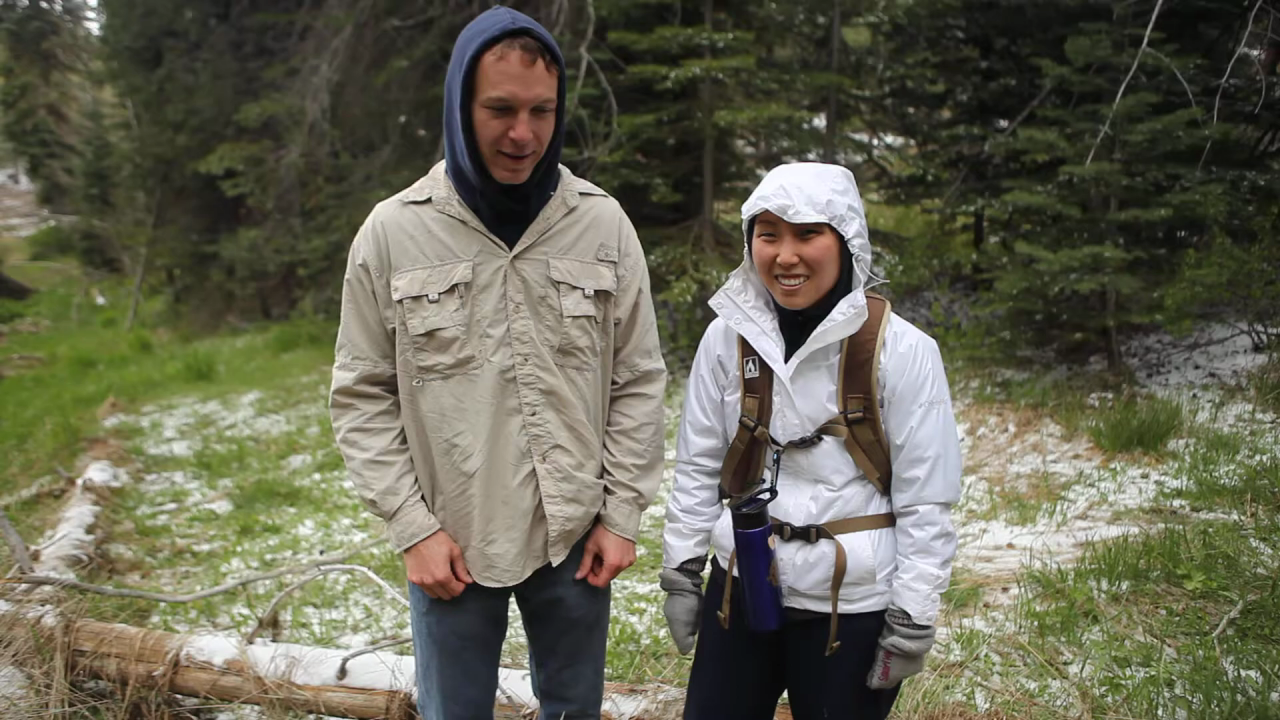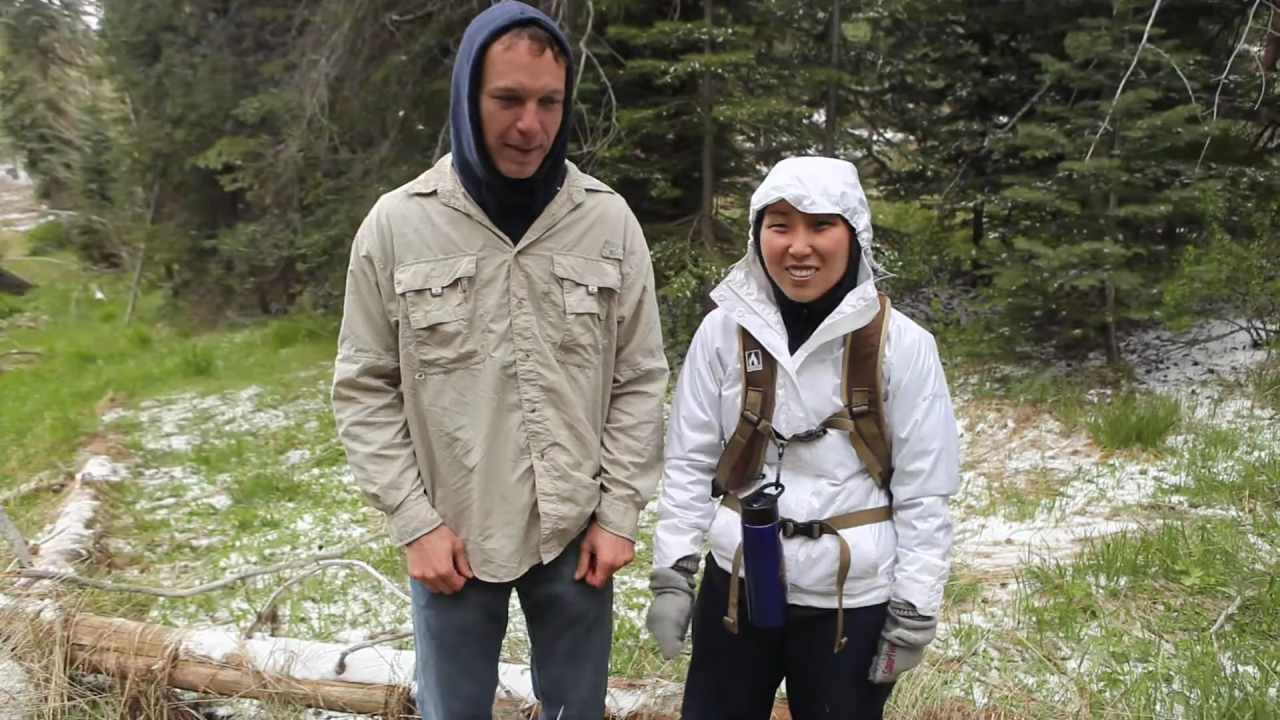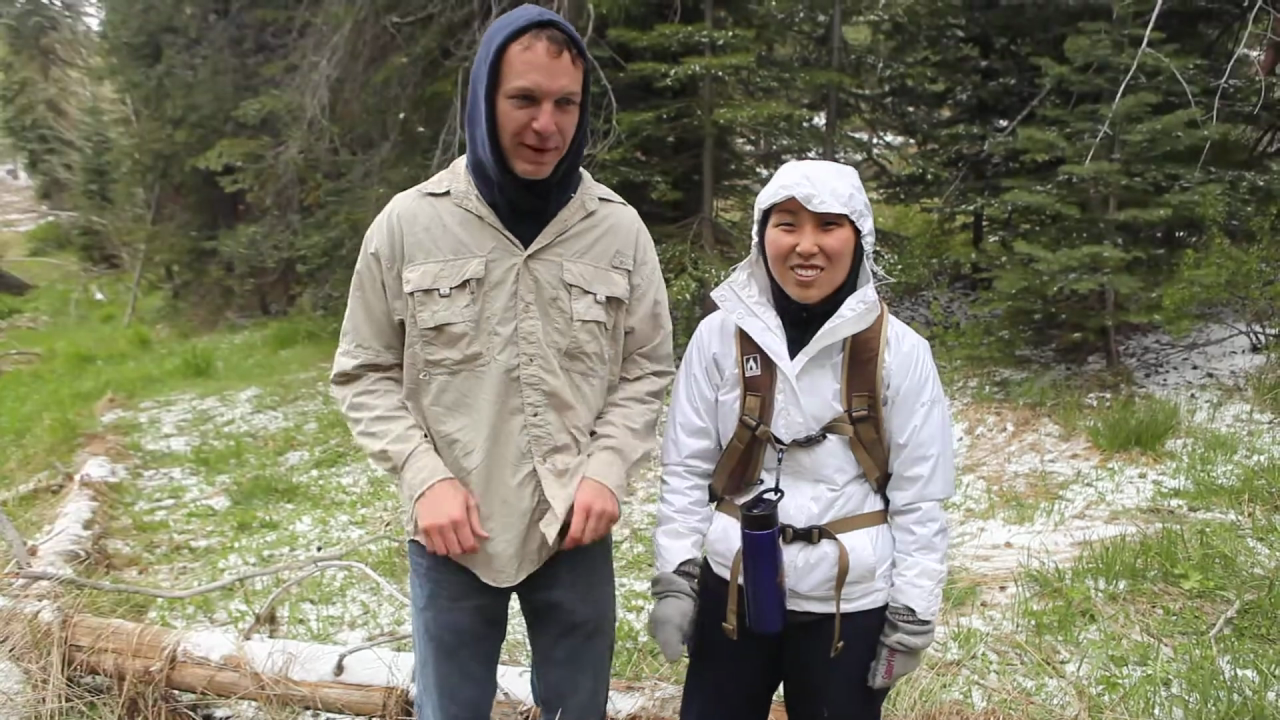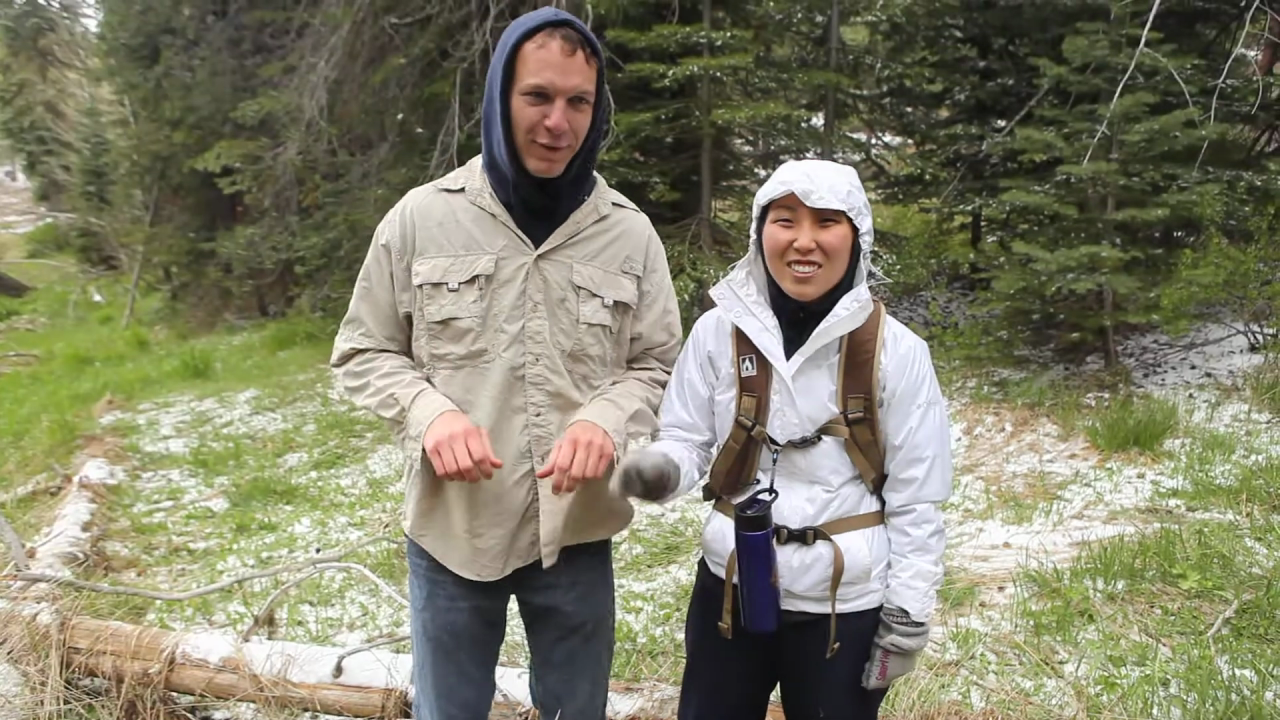
dt=0.3s
person 1, frame 1
left shoulder: (603, 225)
right shoulder: (392, 232)
left elbow: (637, 381)
right elbow: (362, 397)
left wrist: (623, 513)
right wrist: (412, 527)
left hip: (575, 531)
right hip: (452, 539)
person 1, frame 2
left shoulder: (609, 221)
right shoulder: (396, 223)
left elbow: (640, 379)
right elbow: (365, 389)
left wrist: (620, 512)
right wrist: (414, 521)
left hip: (575, 528)
right hip: (453, 532)
person 1, frame 3
left shoulder: (618, 228)
right shoulder: (408, 222)
left elbow: (648, 371)
right elbow: (363, 373)
left wrist: (607, 465)
right wrist: (425, 473)
left hip: (574, 531)
right hip: (454, 534)
person 1, frame 4
left shoulder: (629, 233)
right shoulder: (421, 217)
left elbow: (658, 366)
right elbow: (363, 351)
left wrist: (608, 421)
right wrist: (429, 411)
left hip: (576, 529)
right hip: (450, 527)
person 2, frame 1
left shoulder: (902, 351)
right shoulder: (728, 335)
left elbow: (926, 499)
right elbow: (698, 468)
left wrist: (912, 620)
right wrist: (682, 572)
left hip: (852, 604)
right hip: (743, 587)
person 2, frame 2
left shoulder: (901, 345)
right shoulder: (725, 329)
left elbow: (925, 489)
right elbow: (690, 462)
left wrist: (913, 612)
right wrist: (673, 572)
left hip: (852, 598)
right hip: (737, 582)
person 2, frame 3
left shoulder: (899, 349)
right shoulder: (722, 333)
left elbow: (920, 495)
right elbow: (688, 465)
left wrist: (912, 616)
right wrist: (675, 577)
left hip: (849, 603)
right hip: (733, 587)
person 2, frame 4
left shoulder: (895, 351)
right shoulder: (718, 332)
left elbow: (916, 497)
right elbow: (686, 443)
left wrist: (906, 620)
right wrist: (658, 470)
left hip: (845, 602)
right hip: (730, 586)
